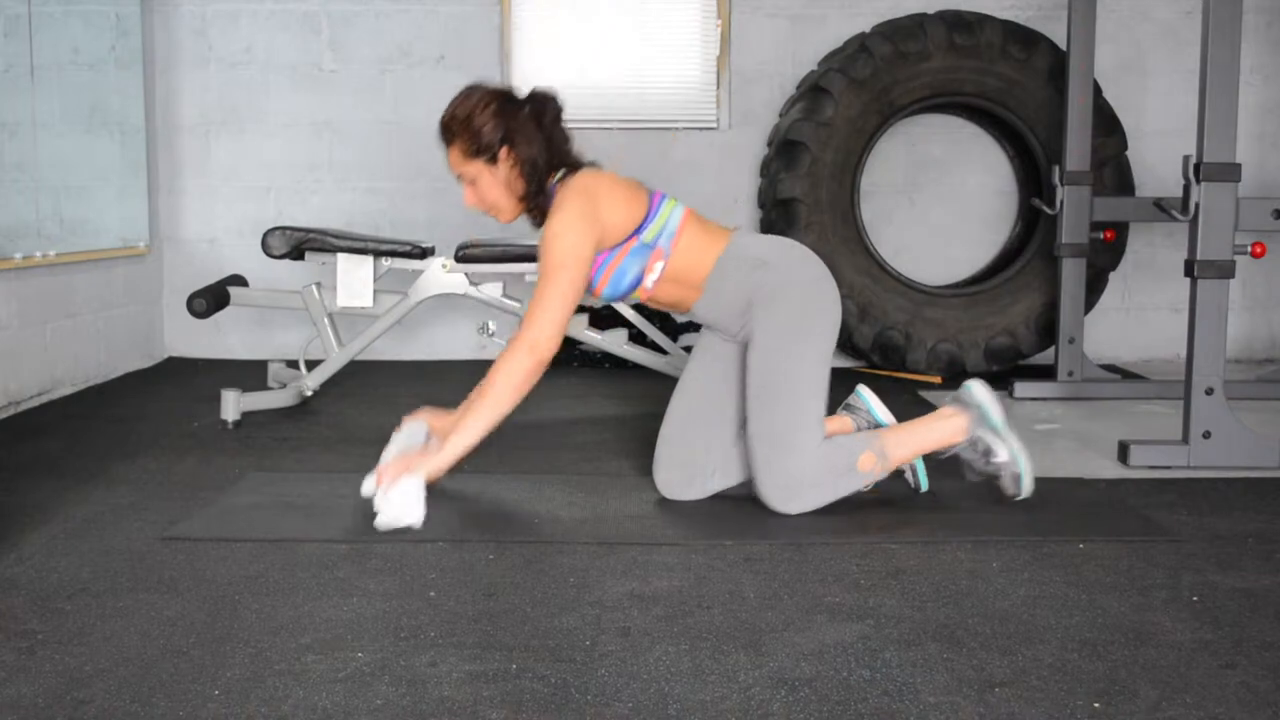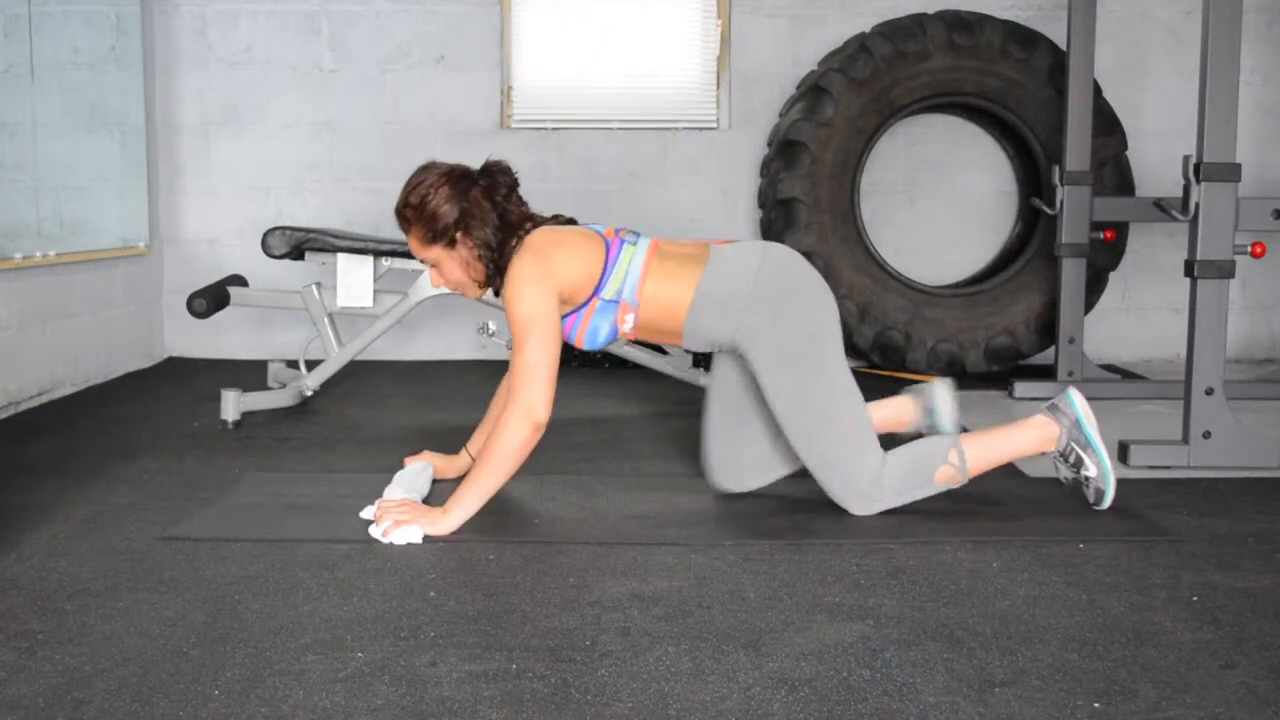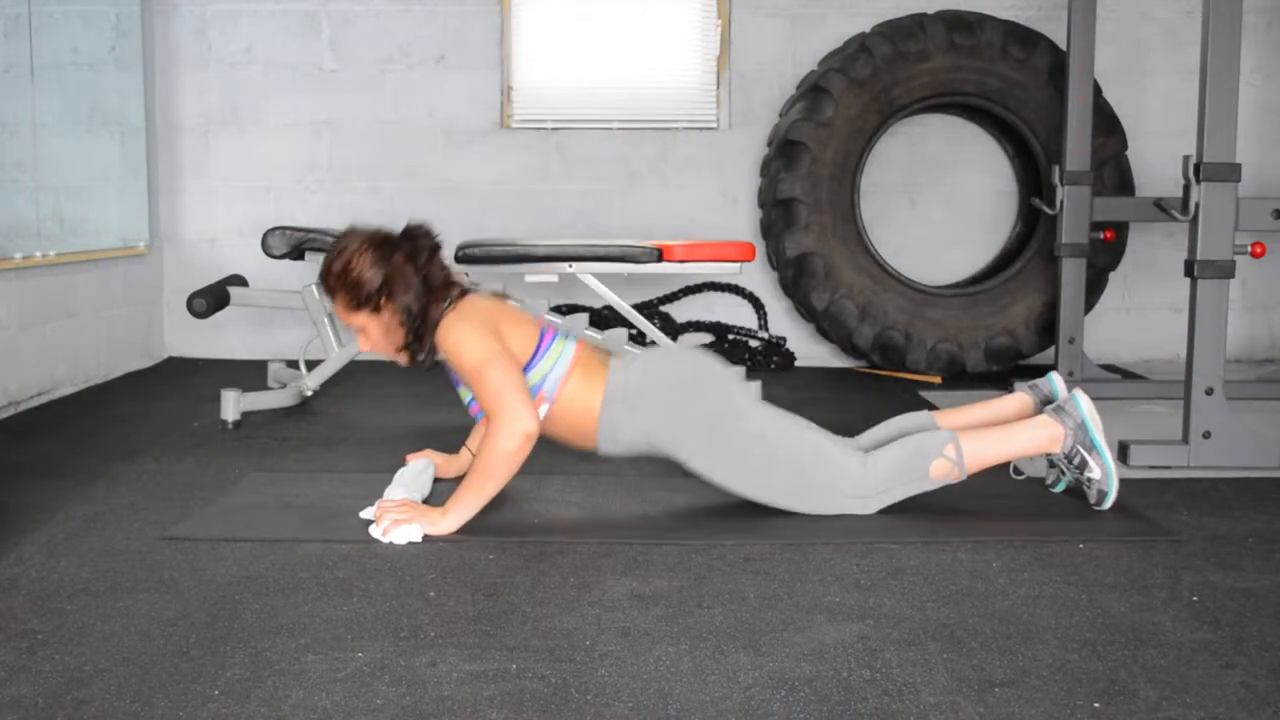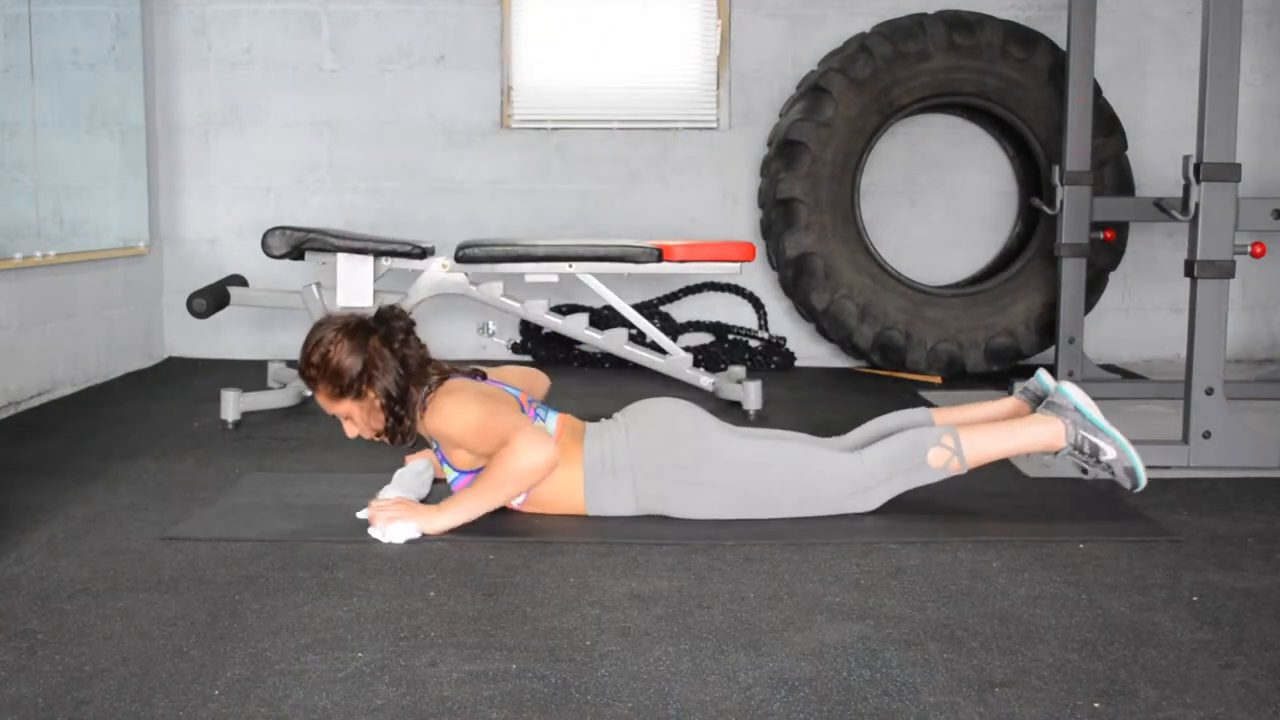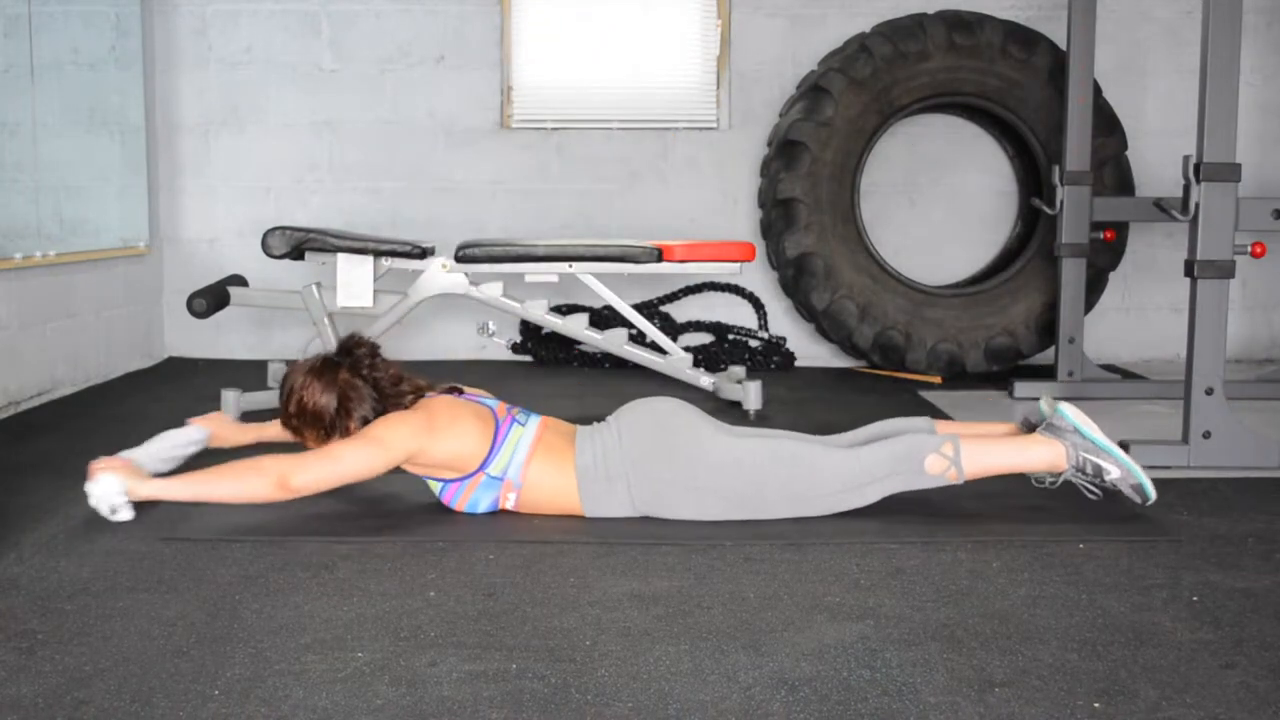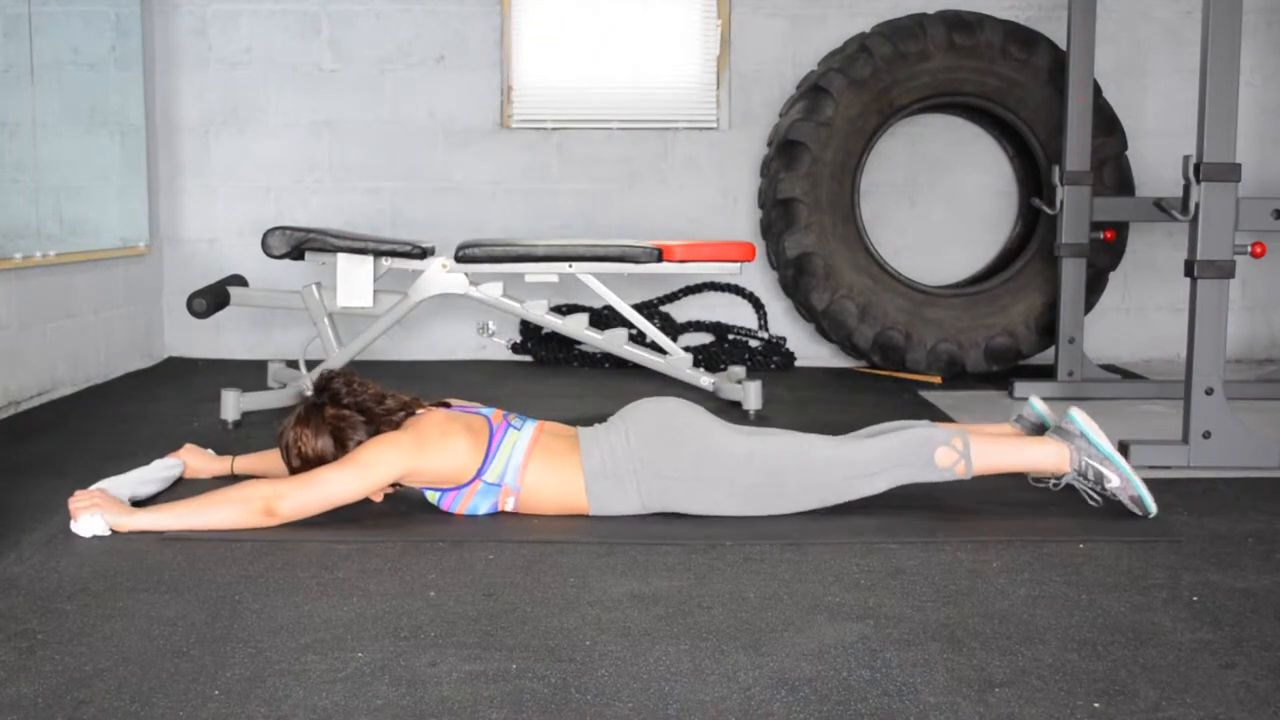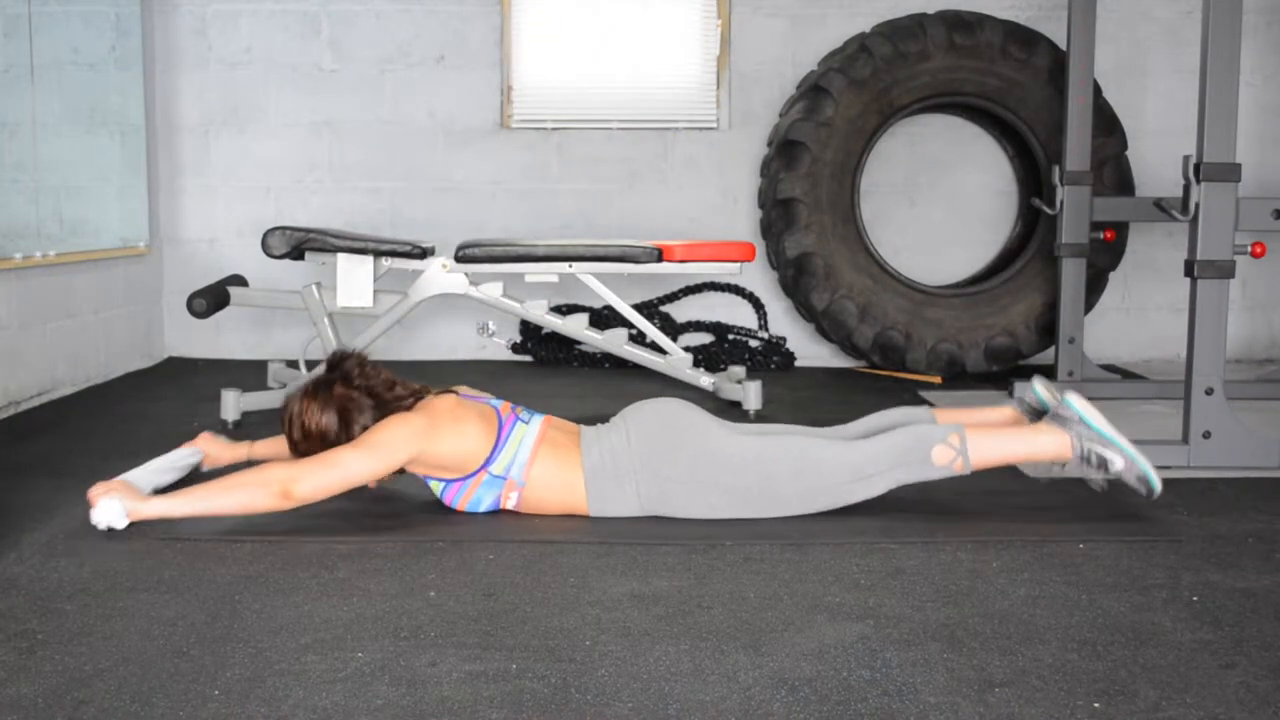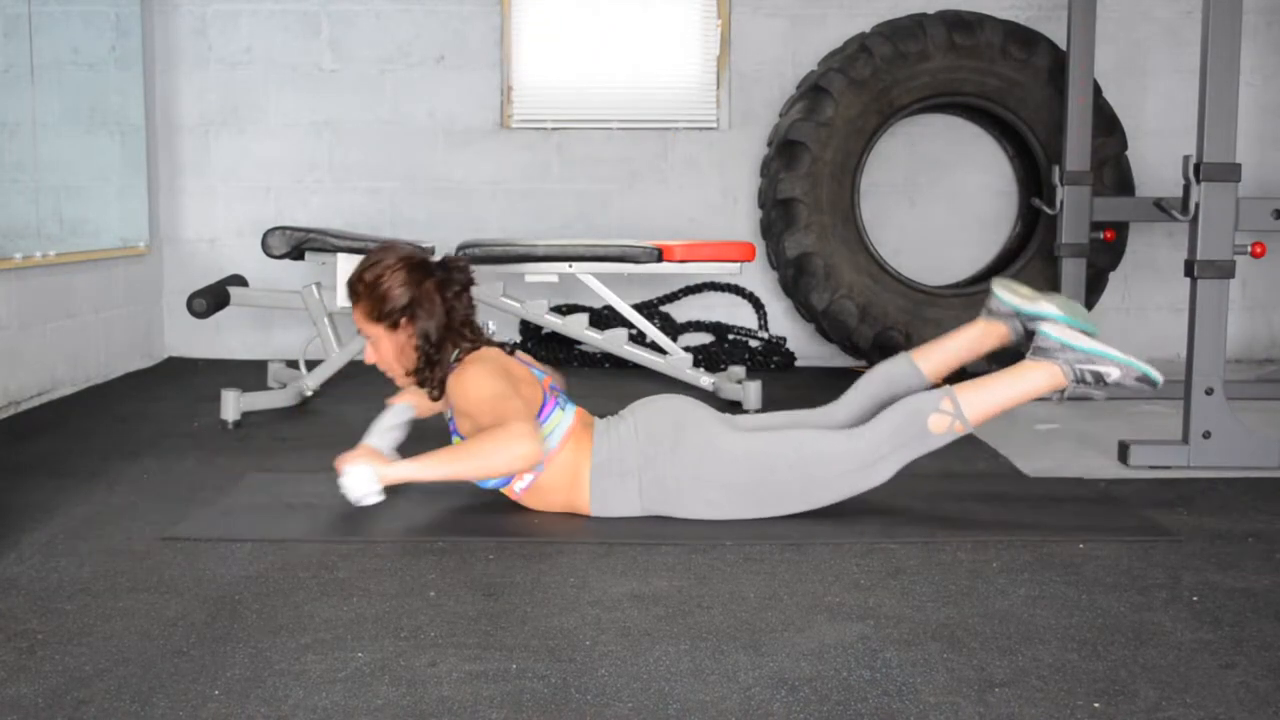
dt=0.5s
person 1, frame 1
left shoulder: (577, 206)
right shoulder: (563, 205)
left elbow: (537, 347)
right elbow: (537, 331)
left wrist: (446, 451)
right wrist: (465, 414)
left hip: (785, 290)
right hip: (745, 309)
left knee: (788, 490)
right knee: (678, 479)
left ankle: (958, 425)
right ankle: (846, 424)
person 1, frame 2
left shoulder: (529, 270)
right shoulder: (535, 249)
left elbow: (531, 411)
right elbow: (525, 371)
left wrist: (450, 514)
right wrist: (465, 457)
left hip: (774, 306)
right hip: (758, 289)
left knee: (861, 491)
right knee: (732, 474)
left ankle: (1051, 428)
right ankle: (911, 409)
person 1, frame 3
left shoulder: (453, 328)
right shoulder: (465, 313)
left elbow: (519, 426)
left wrist: (451, 513)
right wrist: (463, 456)
left hip: (676, 404)
right hip: (673, 384)
left knee: (864, 487)
right knee: (854, 454)
left ankle: (1055, 431)
right ankle: (1033, 403)
person 1, frame 4
left shoulder: (444, 411)
right shoulder: (447, 385)
left elbow: (535, 449)
left wrist: (444, 512)
left hip: (660, 466)
right hip: (655, 434)
left knee: (867, 477)
right knee: (847, 453)
left ankle: (1057, 429)
right ankle: (1028, 400)
person 1, frame 5
left shoulder: (405, 433)
right shoulder: (422, 401)
left elbow: (293, 481)
right elbow: (323, 431)
left wrist: (147, 484)
right wrist: (240, 429)
left hip: (654, 469)
right hip: (652, 436)
left knee: (860, 479)
right knee: (845, 454)
left ankle: (1060, 453)
right ankle: (1034, 430)
person 1, frame 6
left shoulder: (405, 449)
right shoulder: (410, 418)
left elbow: (277, 509)
right elbow: (315, 456)
left wrist: (129, 516)
right wrist: (218, 462)
left hip: (658, 464)
right hip: (654, 438)
left knee: (861, 465)
right knee: (852, 455)
left ankle: (1062, 454)
right ankle: (1027, 431)
person 1, frame 7
left shoulder: (409, 431)
right shoulder: (415, 405)
left elbow: (292, 488)
right elbow: (330, 441)
left wrist: (152, 504)
right wrist: (234, 446)
left hip: (659, 466)
right hip: (657, 441)
left knee: (868, 468)
right knee: (848, 444)
left ankle: (1065, 441)
right ankle: (1029, 408)
person 1, frame 8
left shoulder: (470, 379)
right shoulder: (481, 356)
left elbow: (520, 447)
left wrist: (396, 468)
left hip: (670, 471)
right hip: (661, 435)
left knee: (874, 454)
right knee: (850, 424)
left ankle: (1056, 369)
right ankle: (1002, 321)
